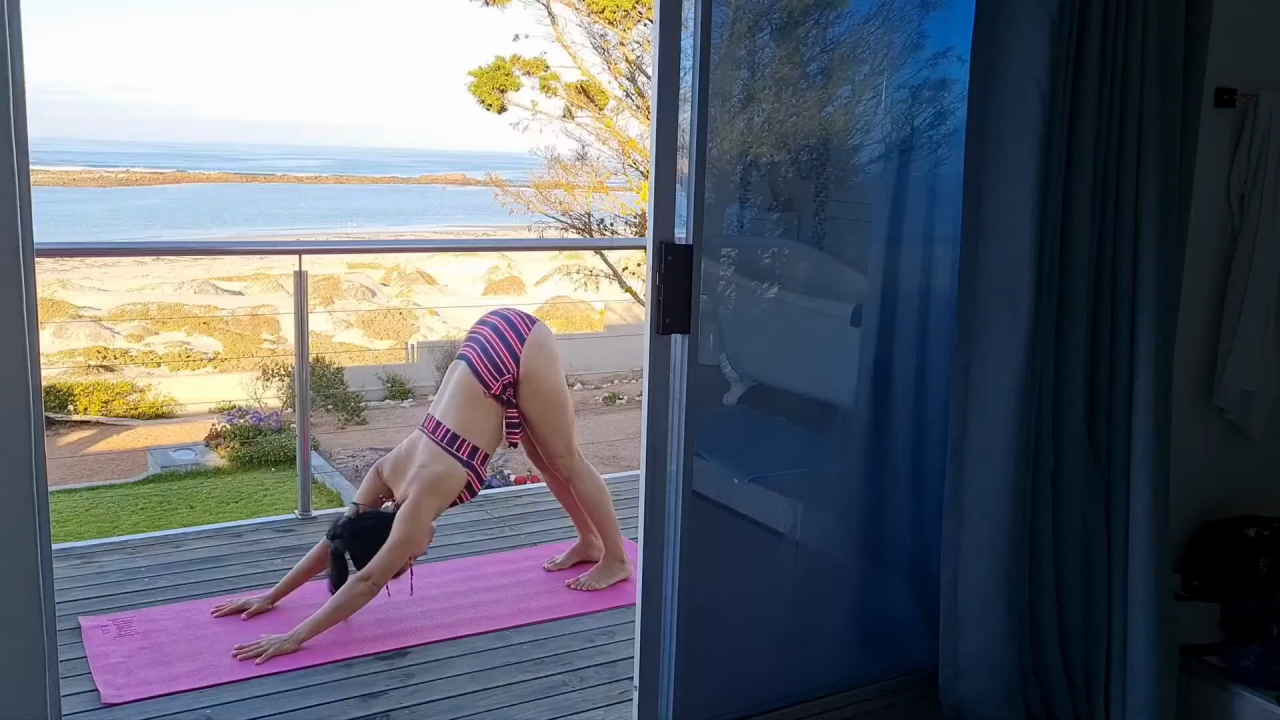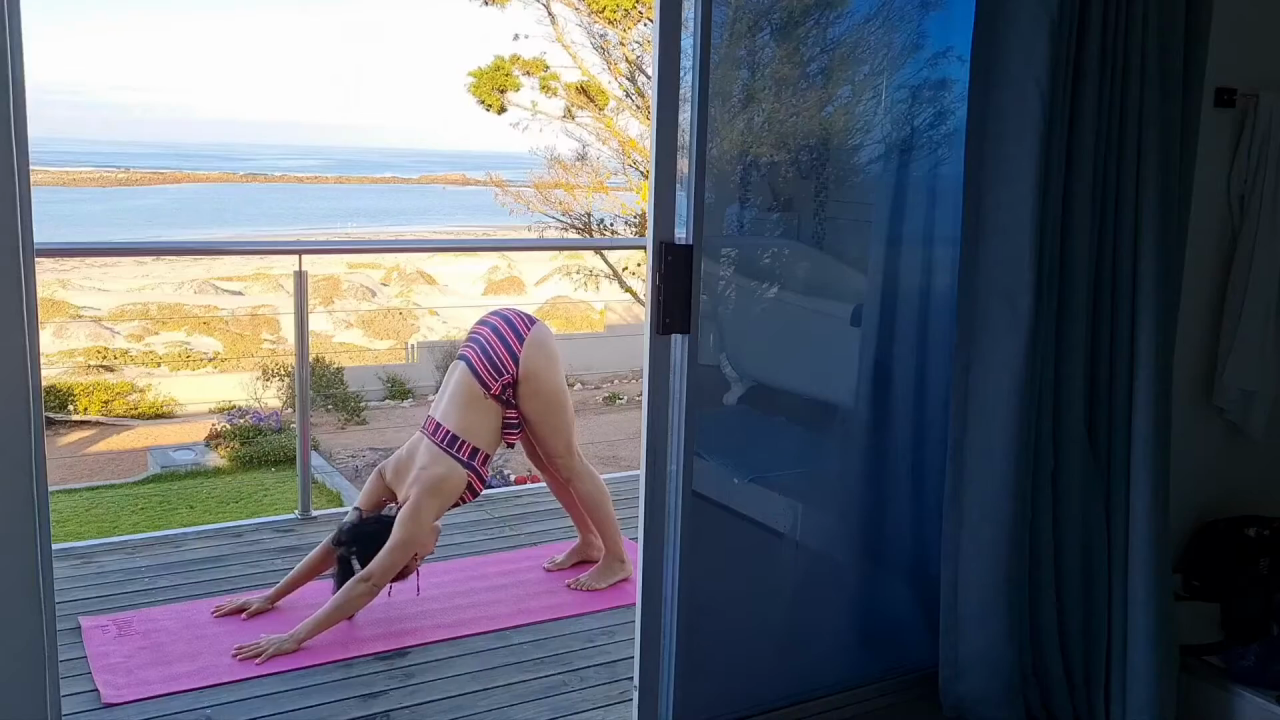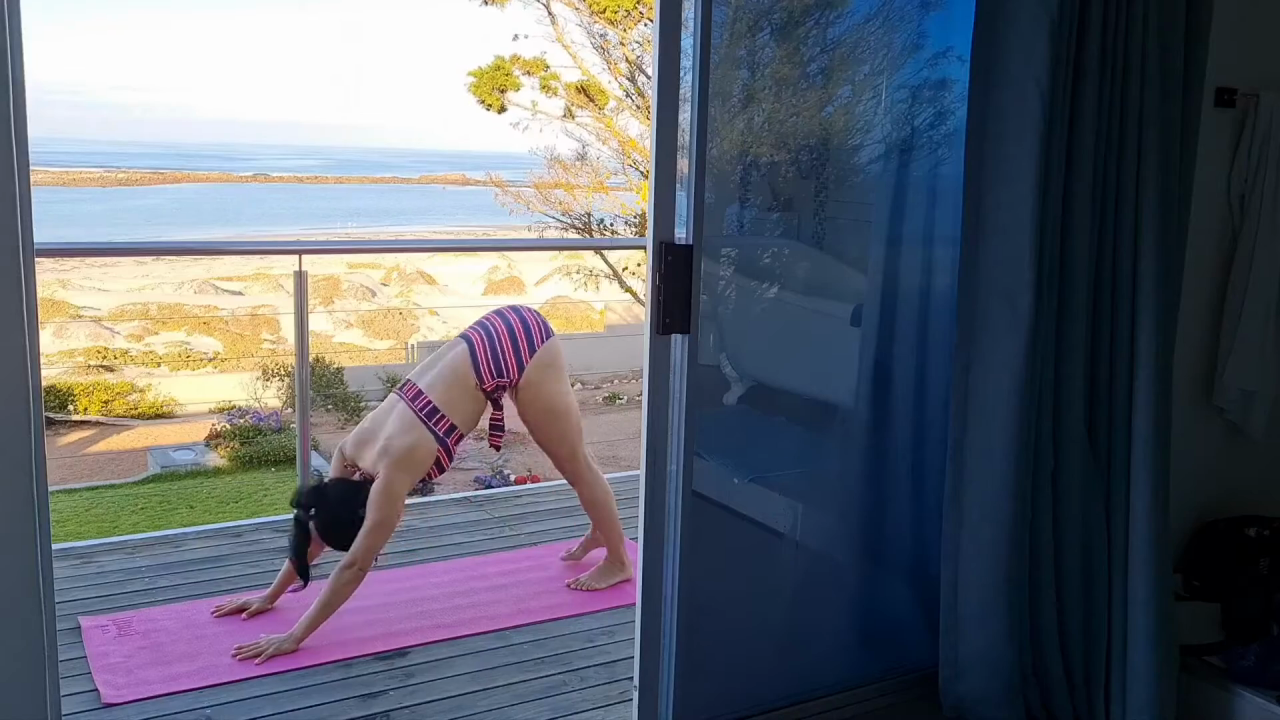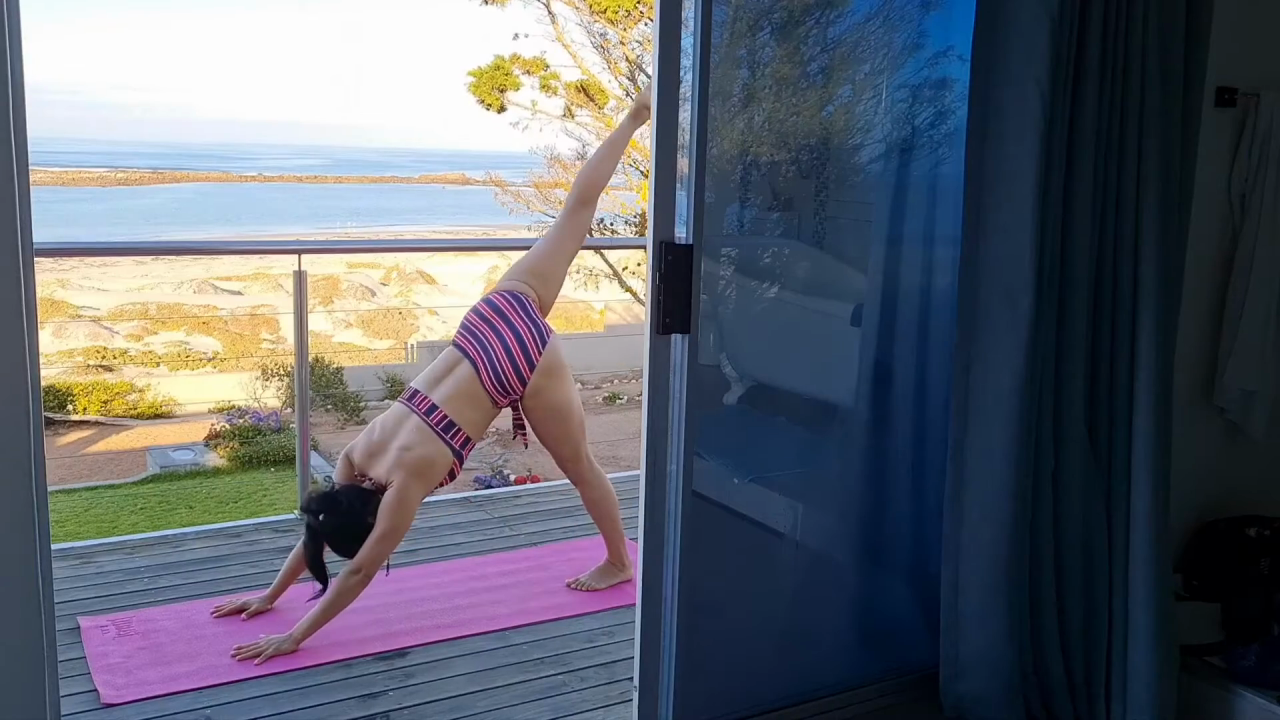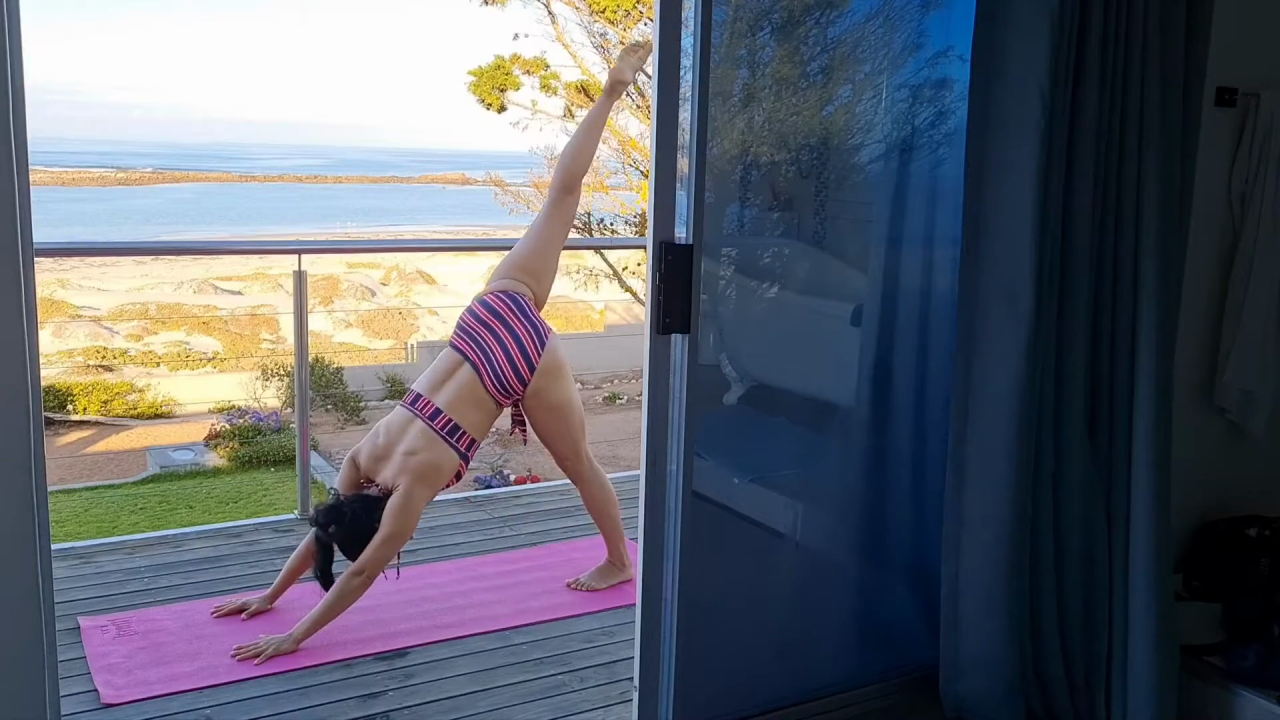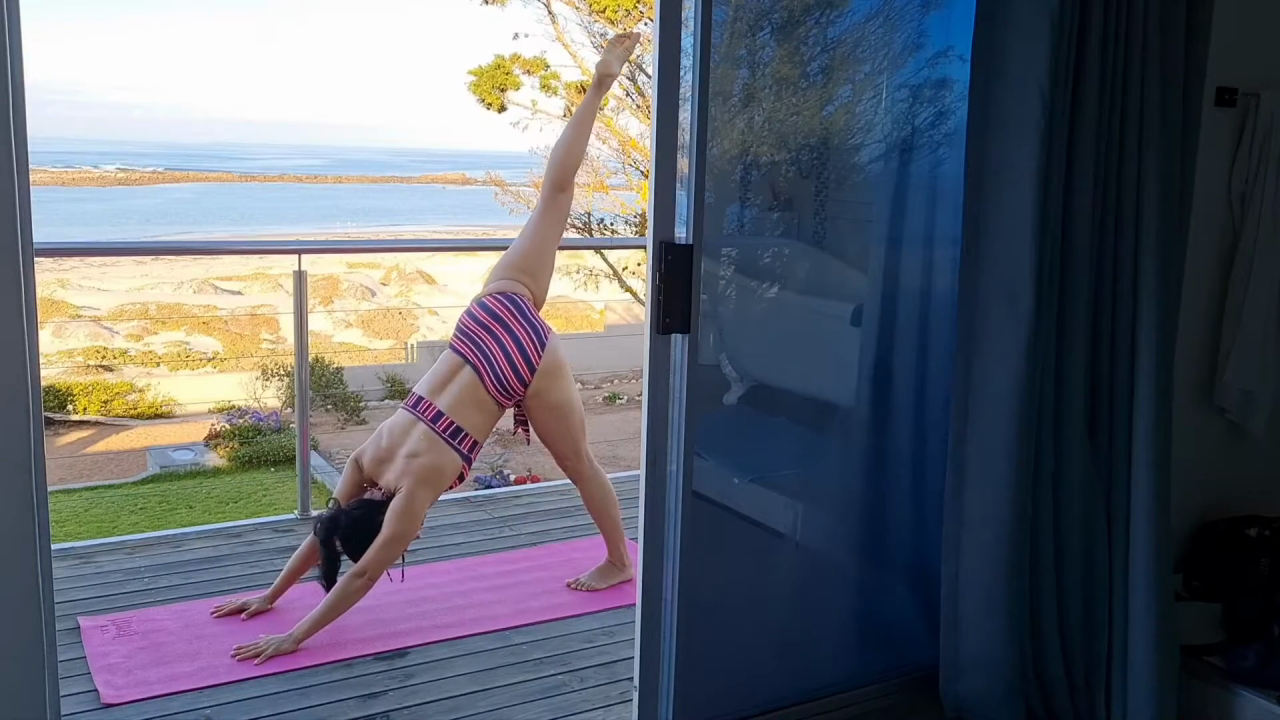
dt=0.3s
person 1, frame 1
left shoulder: (424, 491)
right shoulder: (389, 470)
left elbow: (368, 581)
right elbow: (337, 537)
left wrist: (296, 637)
right wrist: (271, 596)
left hip: (515, 345)
right hip: (495, 336)
left knee: (566, 462)
right knee: (545, 461)
left ankle: (616, 559)
right ankle: (589, 544)
person 1, frame 2
left shoulder: (425, 493)
right shoulder: (393, 473)
left elbow: (369, 581)
right elbow: (339, 541)
left wrist: (295, 637)
right wrist: (271, 597)
left hip: (513, 345)
right hip: (497, 339)
left knee: (565, 462)
right knee: (544, 461)
left ankle: (617, 559)
right ankle: (588, 544)
person 1, frame 3
left shoulder: (391, 469)
right shoulder: (353, 449)
left elbow: (354, 567)
right elbow: (316, 528)
left wrist: (294, 637)
right wrist: (269, 595)
left hip: (515, 348)
left knee: (573, 459)
right knee: (566, 456)
left ankle: (617, 561)
person 1, frame 4
left shoulder: (407, 480)
right shoulder: (359, 454)
left elbow: (360, 572)
right elbow: (321, 514)
left wrist: (294, 636)
right wrist: (269, 596)
left hip: (520, 351)
right hip: (498, 318)
left knee: (581, 470)
right knee: (576, 208)
left ankle: (620, 565)
right ankle: (635, 119)
person 1, frame 5
left shoulder: (409, 486)
right shoulder: (366, 457)
left elbow: (360, 574)
right elbow: (322, 529)
left wrist: (293, 637)
right wrist: (269, 596)
left hip: (519, 351)
right hip: (497, 316)
left knee: (577, 464)
right knee: (561, 194)
left ankle: (620, 562)
right ankle: (610, 93)
person 1, frame 6
left shoulder: (413, 485)
right shoulder: (370, 459)
left elbow: (362, 576)
right elbow: (325, 528)
left wrist: (293, 637)
right wrist: (267, 595)
left hip: (519, 354)
right hip: (497, 316)
left knee: (577, 464)
right knee: (555, 192)
left ankle: (619, 563)
right ankle: (599, 87)
